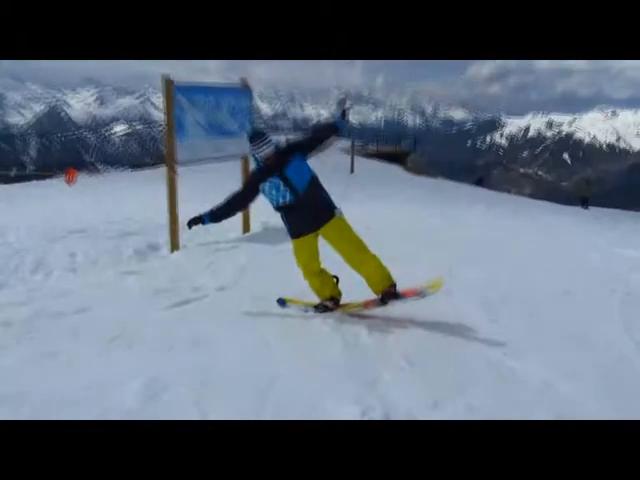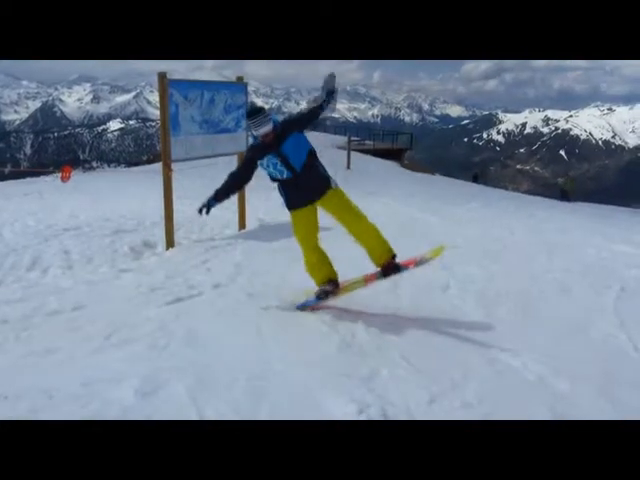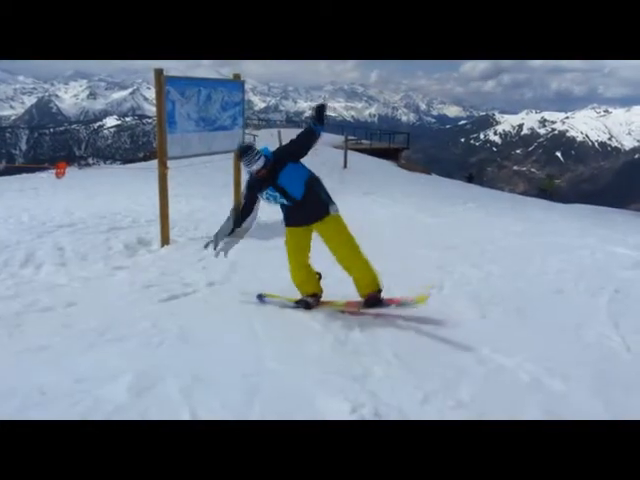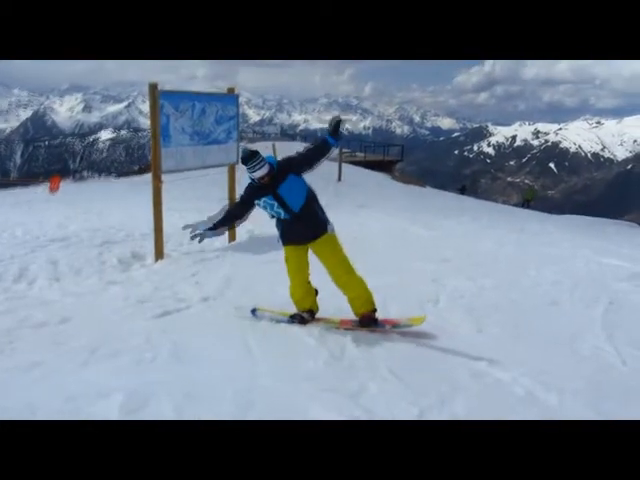
dt=0.7s
person 1, frame 1
left shoulder: (292, 152)
right shoulder: (257, 178)
left elbow: (318, 135)
right elbow: (236, 202)
left wrist: (340, 117)
right wrist: (207, 217)
left hip: (324, 213)
right hip: (299, 227)
left knee: (354, 251)
right knee: (309, 268)
left ankle: (385, 287)
right ankle: (330, 296)
person 1, frame 2
left shoulder: (290, 127)
right shoulder: (255, 153)
left elbow: (312, 112)
right elbow: (238, 178)
left wrist: (327, 95)
right wrist: (214, 199)
left hip: (321, 186)
right hip: (296, 201)
left knee: (355, 221)
right knee: (307, 243)
left ankle: (386, 260)
right ankle: (327, 282)
person 1, frame 3
left shoulder: (284, 157)
right shoulder: (254, 185)
left elbow: (304, 140)
right elbow: (245, 211)
left wrist: (317, 123)
right wrist: (226, 232)
left hip: (320, 209)
right hip: (295, 220)
left knee: (346, 252)
right knee: (296, 263)
left ankle: (371, 291)
right ankle: (311, 293)
person 1, frame 4
left shoulder: (287, 168)
right shoulder: (253, 192)
left elbow: (312, 155)
right elbow: (236, 212)
left wrist: (331, 137)
right wrist: (211, 229)
left hip: (316, 227)
right hip: (291, 236)
left knee: (342, 271)
right knee: (298, 279)
left ankle: (365, 311)
right ankle: (306, 309)
